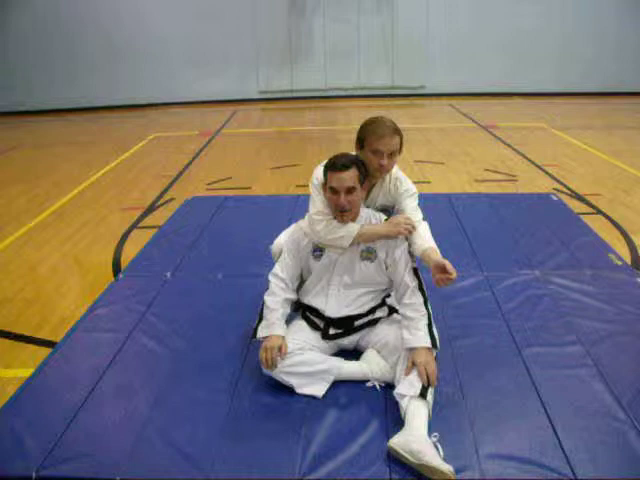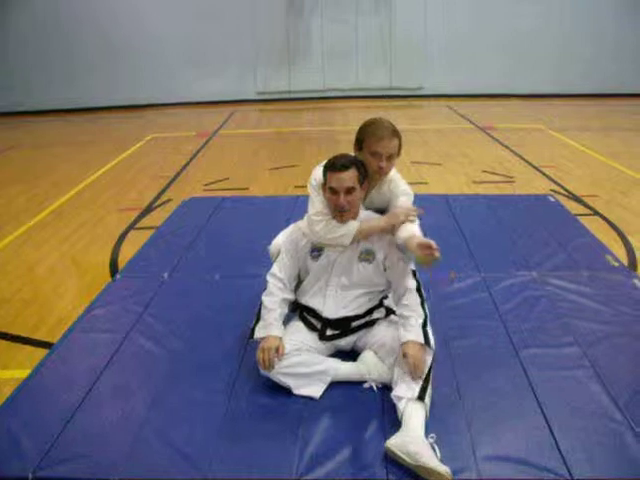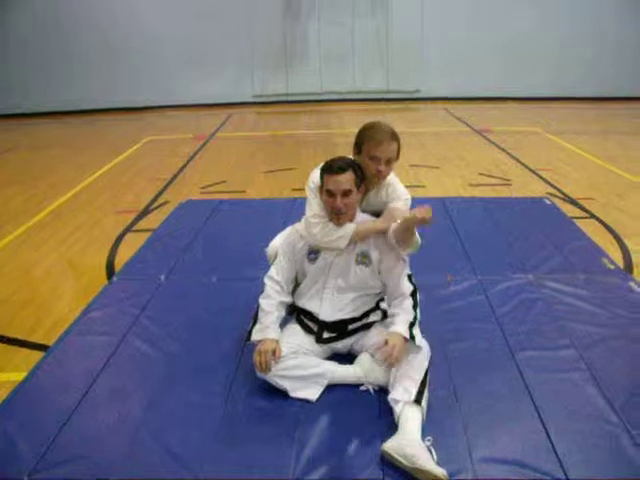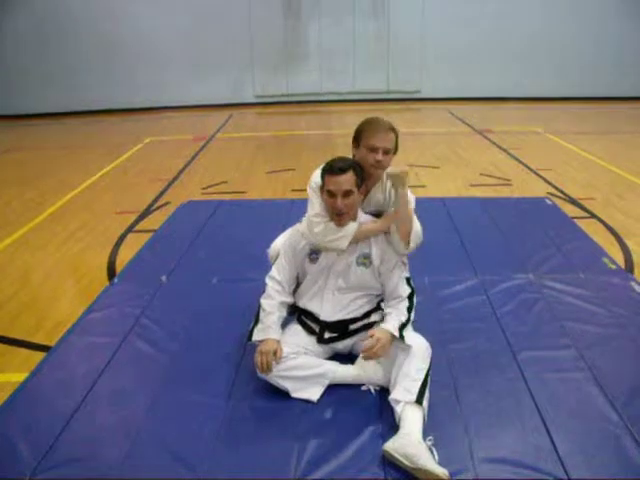
dt=0.2s
person 1, frame 1
right shoulder: (304, 231)
left elbow: (410, 289)
right elbow: (280, 282)
left wrist: (420, 343)
right wrist: (273, 330)
left hip: (371, 322)
right hip: (317, 323)
left knee: (419, 352)
right knee: (274, 361)
left ankle: (415, 435)
right ankle: (372, 368)
person 1, frame 2
left shoulder: (383, 233)
right shoulder: (303, 231)
left elbow: (408, 289)
right elbow: (279, 282)
left wrist: (413, 337)
right wrist: (270, 331)
left hip: (369, 323)
right hip: (314, 325)
left knee: (420, 352)
right knee: (271, 361)
left ankle: (412, 436)
right ankle: (369, 368)
person 1, frame 3
left shoulder: (380, 236)
right shoulder: (300, 234)
left elbow: (404, 293)
right elbow: (276, 286)
left wrist: (399, 332)
right wrist: (267, 334)
left hip: (365, 326)
right hip: (311, 327)
left knee: (416, 350)
right knee: (268, 364)
left ankle: (408, 438)
right ankle: (364, 372)
person 1, frame 4
left shoulder: (381, 237)
right shoulder: (302, 234)
left elbow: (402, 296)
right elbow: (278, 286)
left wrist: (388, 330)
right wrist: (269, 334)
left hip: (366, 327)
right hip: (312, 328)
left knee: (417, 349)
right knee: (269, 365)
left ankle: (409, 438)
right ankle: (364, 373)
person 2, frame 1
left shoulder: (398, 182)
left elbow: (414, 223)
right elbow: (321, 229)
left wrist: (434, 260)
right wrist: (383, 229)
right hip: (324, 239)
right knee: (283, 247)
person 2, frame 2
left shoulder: (396, 185)
left elbow: (402, 221)
right elbow: (320, 230)
left wrist: (416, 247)
right wrist: (383, 223)
right hip: (320, 239)
right knee: (281, 249)
person 2, frame 3
left shoulder: (393, 189)
left elbow: (400, 241)
right elbow: (318, 233)
left wrist: (408, 225)
right wrist: (379, 224)
right hip: (319, 242)
right knee: (278, 251)
person 2, frame 4
left shoulder: (393, 185)
left elbow: (406, 246)
right elbow: (321, 233)
left wrist: (401, 191)
right wrist: (380, 225)
right knee: (280, 252)
